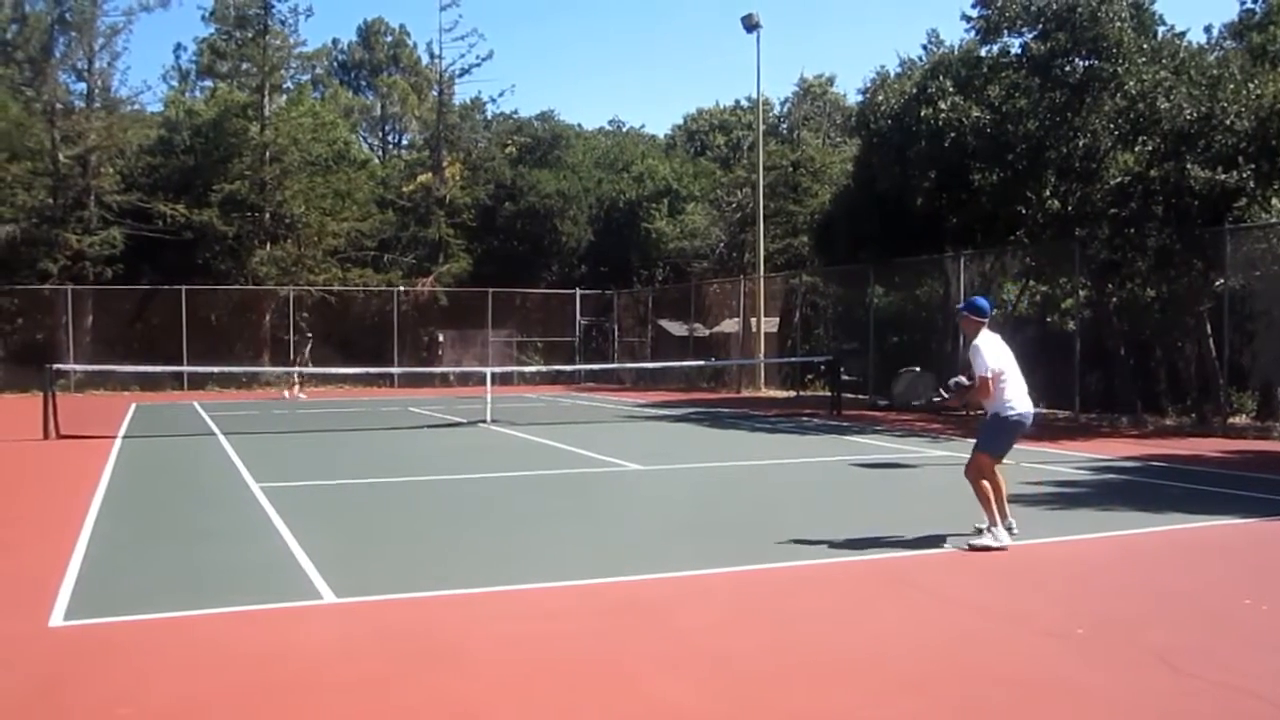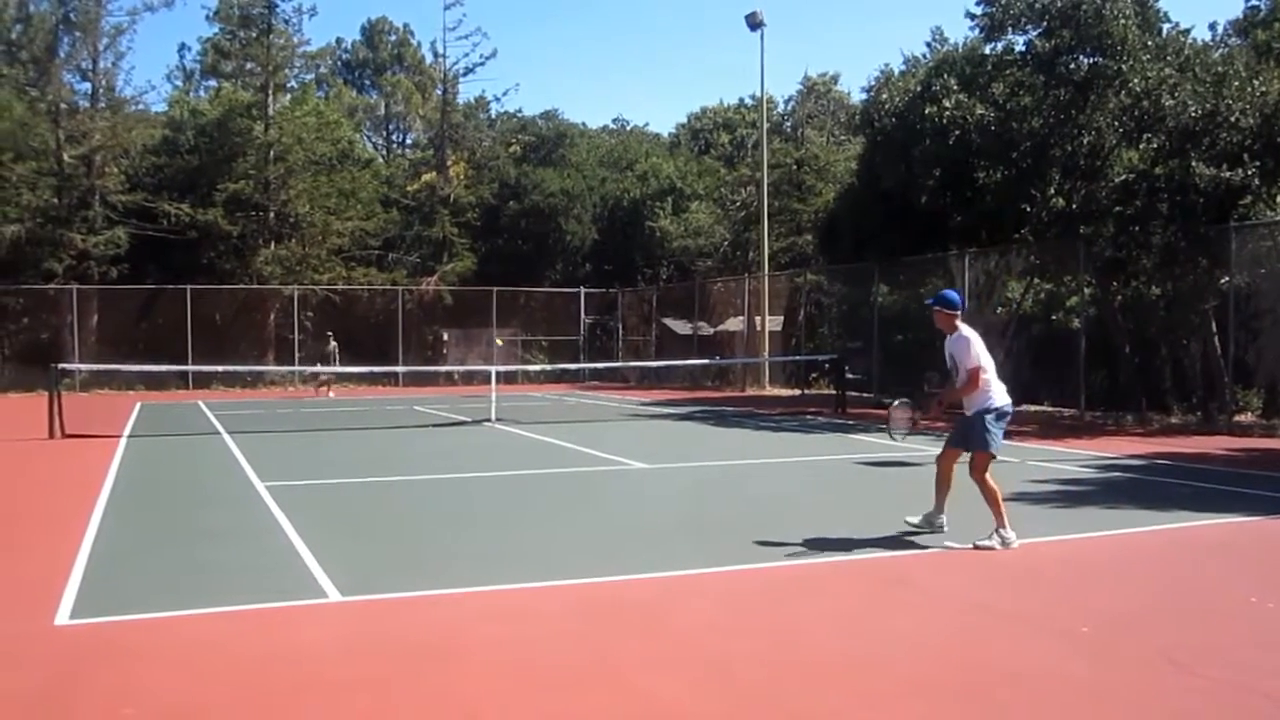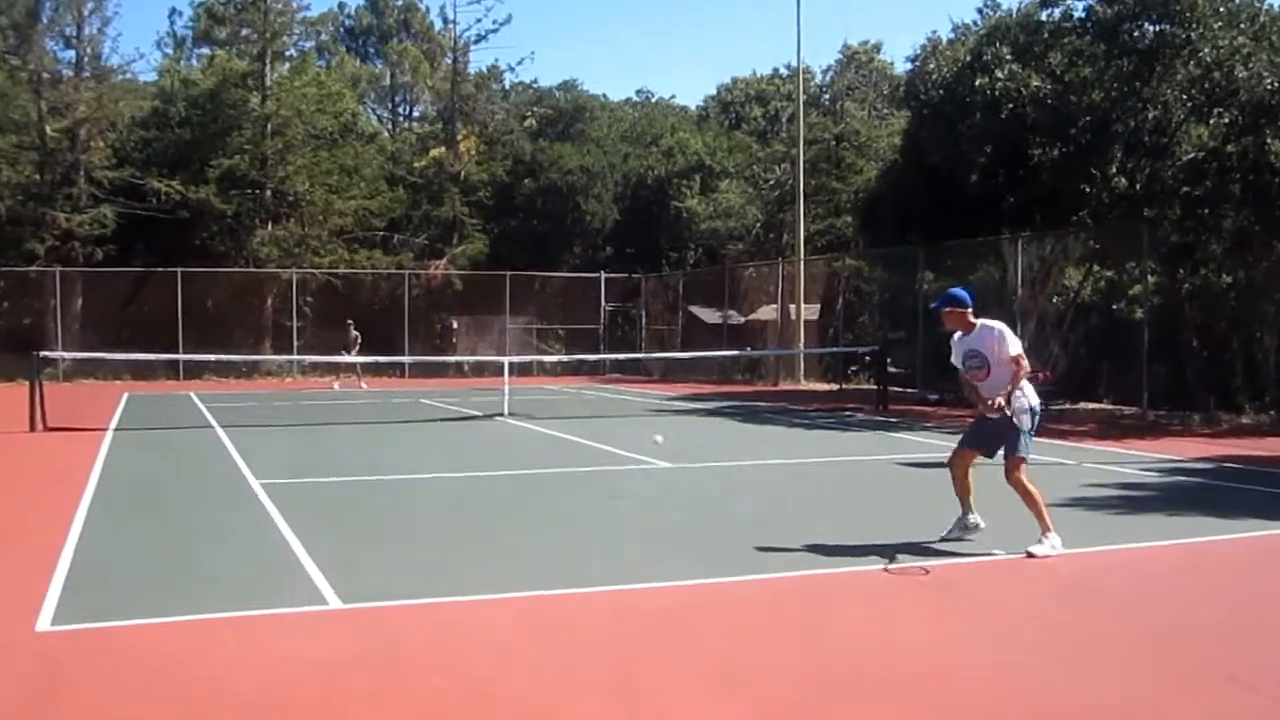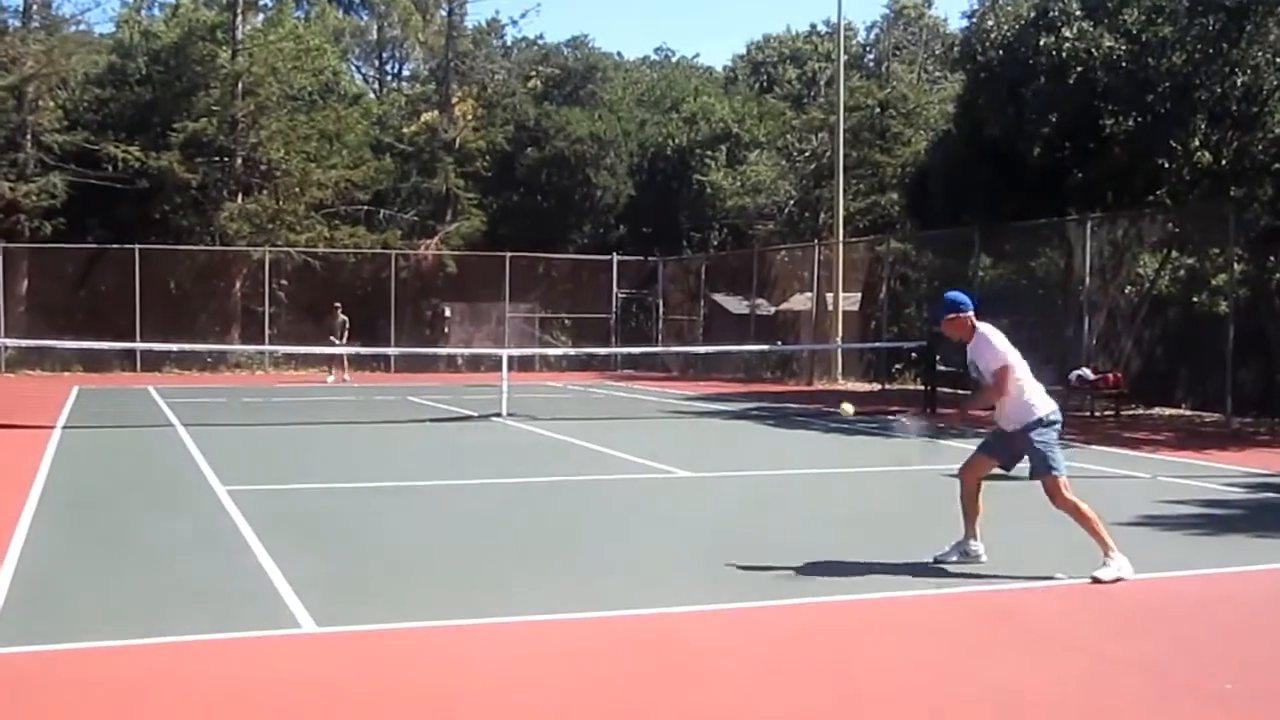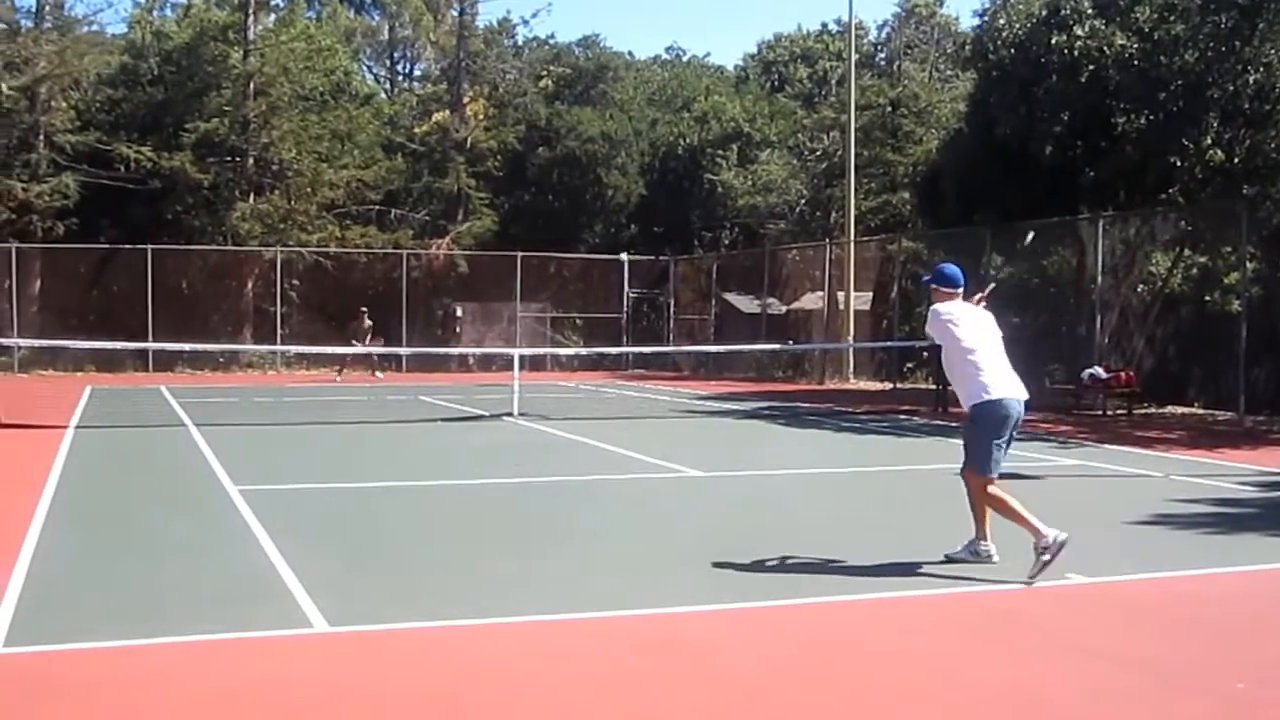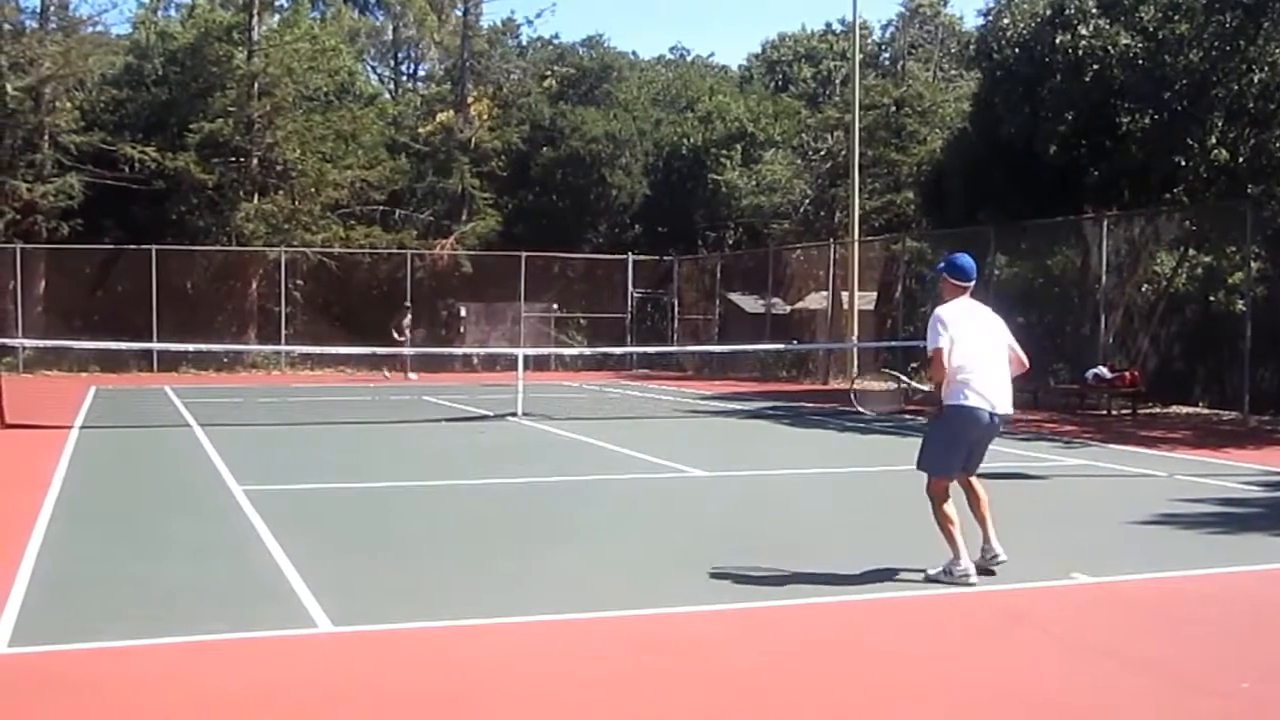
dt=0.4s
person 1, frame 1
left shoulder: (980, 346)
right shoulder: (995, 340)
left elbow: (985, 391)
left wrist: (962, 398)
right wrist: (970, 393)
left hip: (1009, 414)
right hip: (1020, 411)
left knee: (974, 470)
right knee: (986, 465)
left ankle: (997, 531)
right ankle: (1004, 521)
person 1, frame 2
left shoulder: (967, 338)
right shoulder: (951, 340)
left elbow: (974, 382)
left wrist: (943, 400)
right wrist: (944, 400)
left hip: (992, 408)
right hip: (975, 410)
left knee: (978, 470)
right knee: (944, 460)
left ankle: (1005, 533)
right ankle: (937, 516)
person 1, frame 3
left shoulder: (996, 330)
right shoulder: (957, 341)
left elbow: (1023, 365)
right elbow: (966, 381)
left wrist: (1007, 395)
right wrist: (983, 402)
left hip: (1020, 408)
right hip: (990, 412)
left knee: (1014, 475)
right knee: (957, 462)
left ankle: (1050, 536)
right ankle: (969, 518)
person 1, frame 4
left shoulder: (987, 336)
right shoulder: (974, 346)
left elbow: (1001, 387)
left wrist: (966, 407)
right wrist: (974, 403)
left hip: (1038, 420)
right hip: (1010, 424)
left knee: (1059, 495)
right knee: (968, 473)
left ankle: (1114, 557)
right ankle: (970, 544)
person 1, frame 5
left shoulder: (939, 312)
right shoulder: (982, 315)
left hip: (990, 404)
right hip: (1011, 399)
left knee: (984, 488)
right knee: (970, 474)
left ankle: (1046, 537)
right ankle: (982, 543)
person 1, frame 6
left shoulder: (943, 313)
right shoulder: (991, 316)
left elbow: (938, 368)
right elbow: (1022, 364)
left wrist: (939, 382)
left hip: (962, 408)
right hip: (997, 409)
left knee: (937, 489)
right knee: (965, 475)
left ankle: (961, 564)
right ankle: (990, 547)
